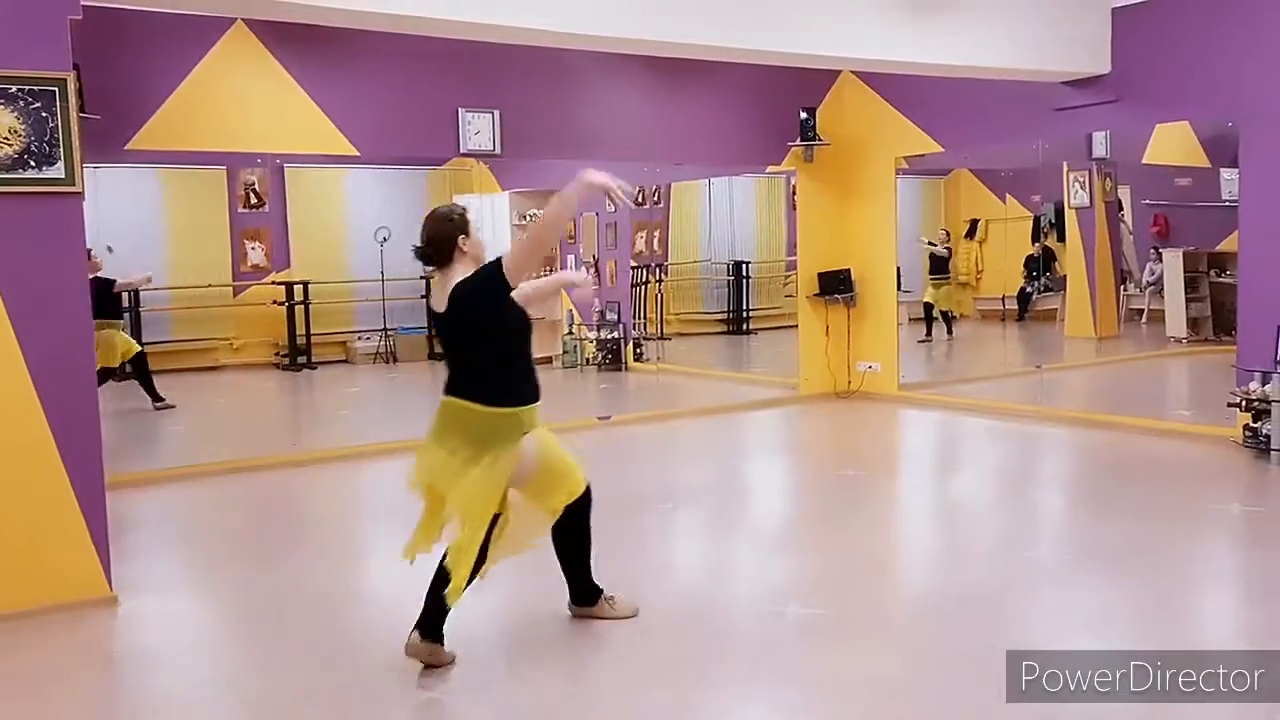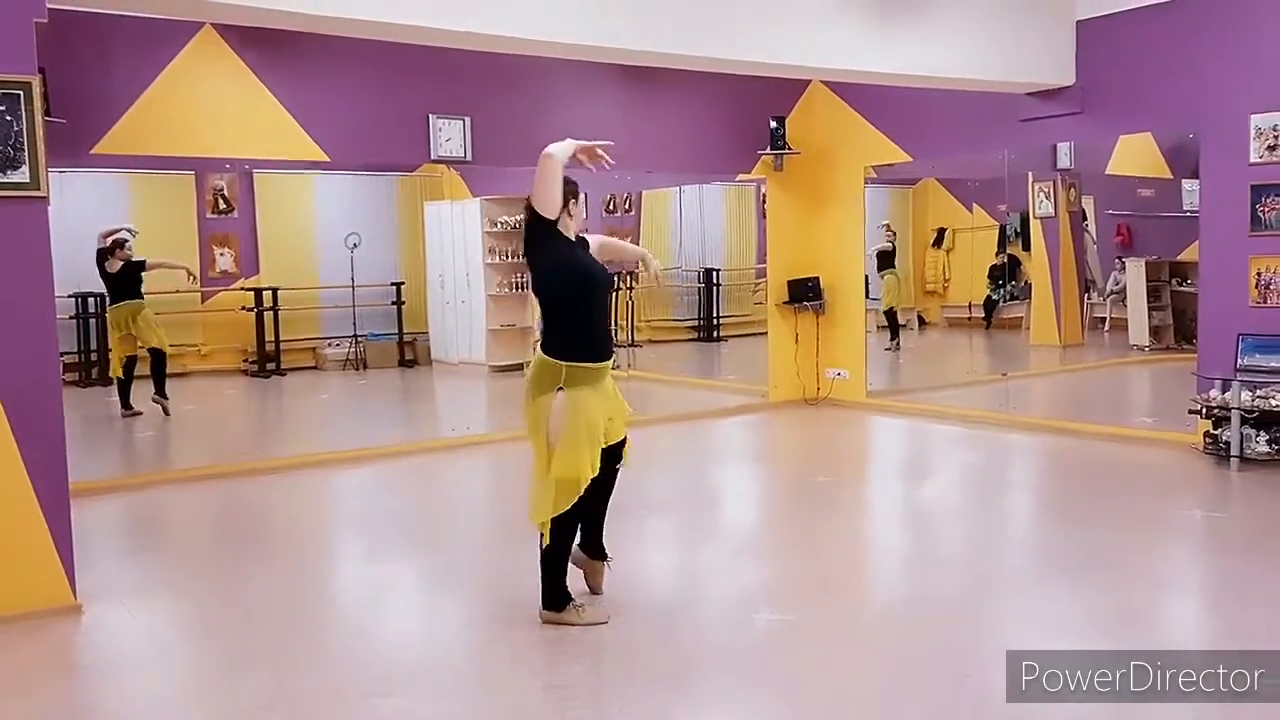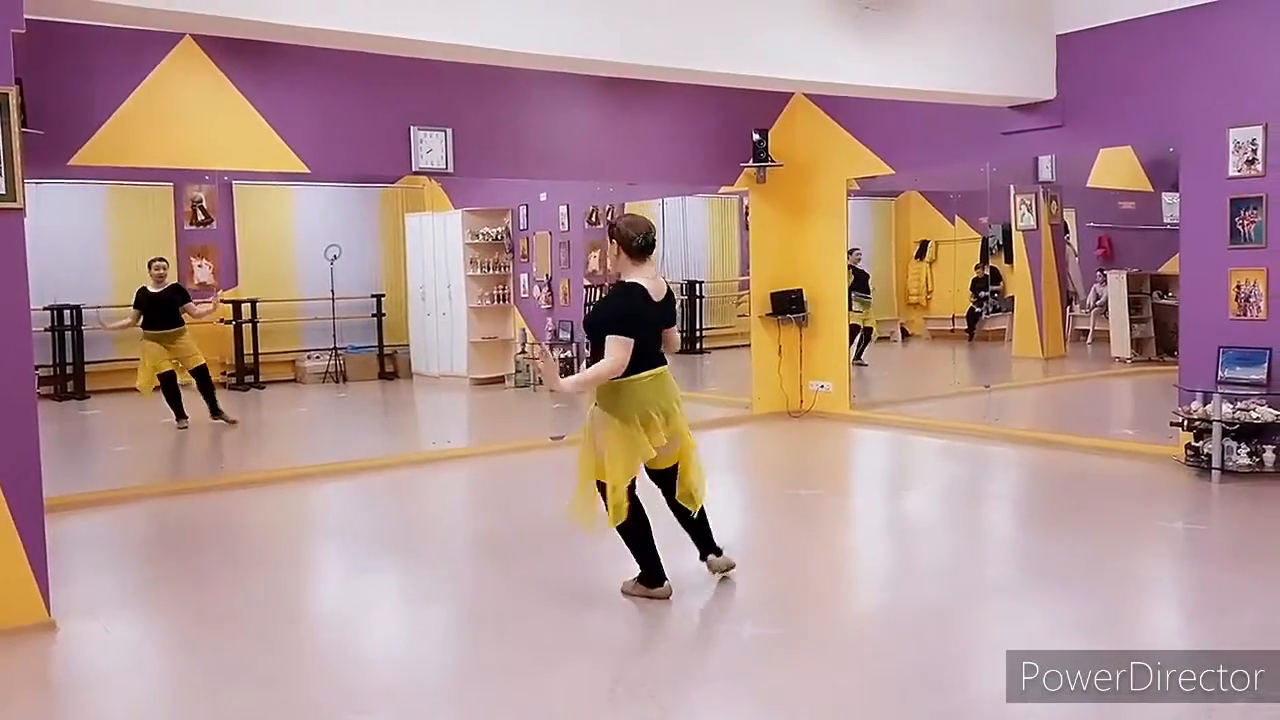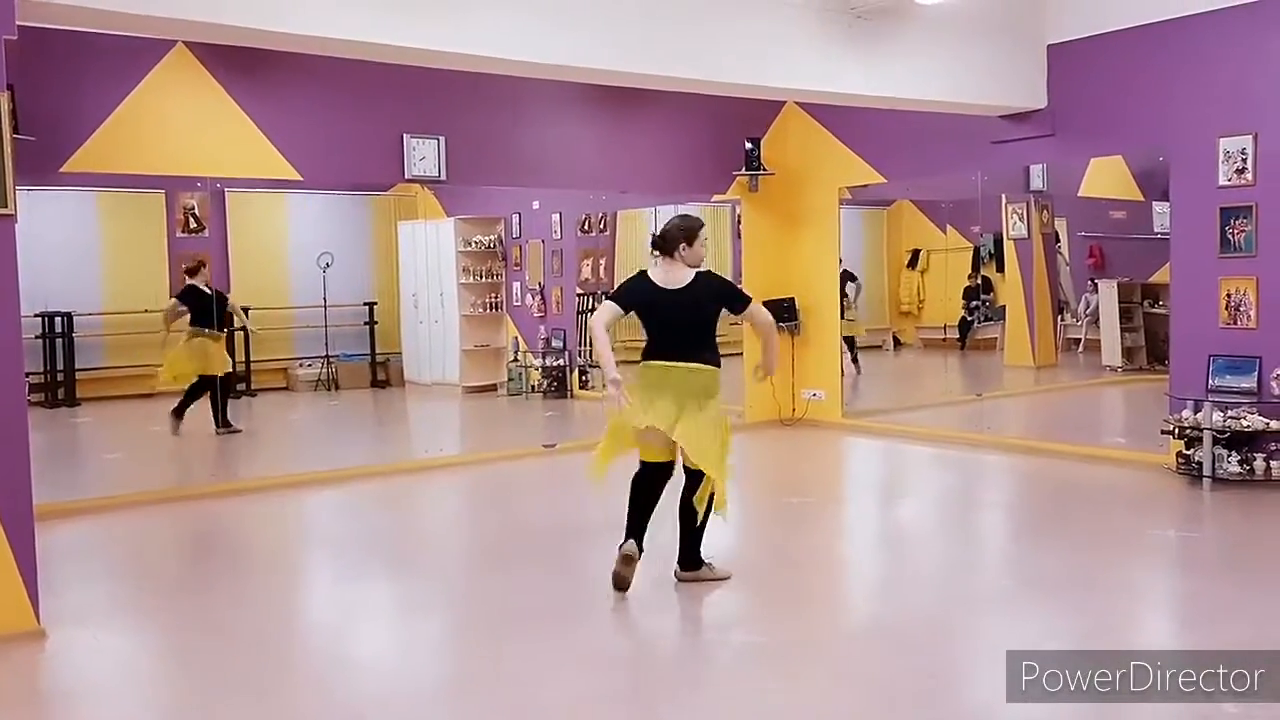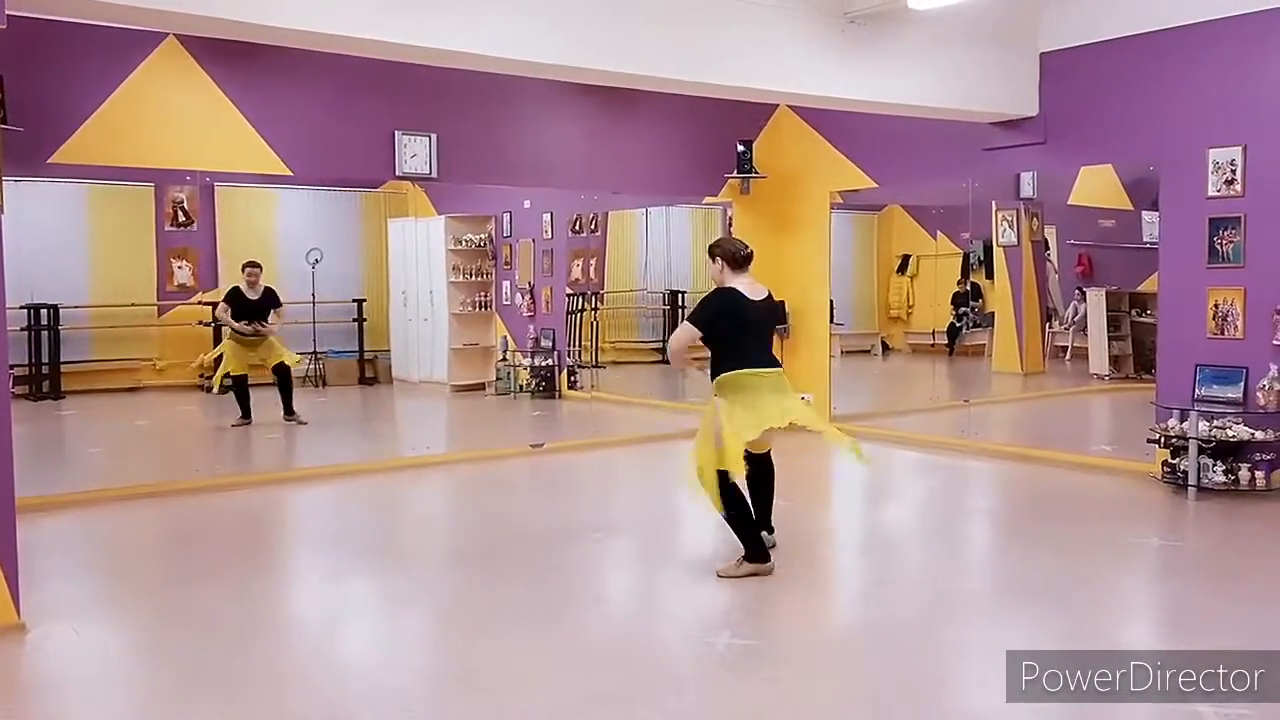
dt=1s
person 1, frame 1
left shoulder: (447, 297)
right shoulder: (477, 290)
left elbow: (517, 299)
right elbow: (539, 237)
left wrist: (565, 279)
right wrist: (584, 182)
left hip: (462, 426)
right hip: (502, 432)
left knee: (479, 530)
right knee: (572, 495)
left ankle: (428, 633)
right ankle: (585, 597)
person 1, frame 2
left shoulder: (571, 245)
right shoulder: (544, 240)
left elbow: (604, 244)
right elbow: (548, 160)
left wrist: (642, 253)
right wrist: (574, 145)
left hip: (591, 377)
right hip: (565, 383)
left knee: (611, 453)
right knee: (569, 487)
left ankle: (591, 548)
right ankle: (555, 603)
person 1, frame 3
left shoulder: (622, 297)
right shoulder: (662, 288)
left elbow: (615, 363)
left wrist: (564, 384)
left hip: (624, 403)
right hip: (660, 393)
left knee: (616, 489)
right knee: (670, 477)
left ankle: (653, 579)
right ankle: (711, 552)
person 1, frame 4
left shoulder: (640, 283)
right shoulder: (710, 284)
left elbow: (598, 323)
right elbow: (764, 321)
left wrist: (611, 372)
right wrist: (769, 360)
left hip: (652, 385)
right hip: (697, 389)
left knee: (653, 471)
right knee: (701, 474)
left ankle: (631, 543)
right ankle: (689, 563)
person 1, frame 5
left shoulder: (720, 299)
right shoulder: (768, 298)
left elbow: (676, 345)
left wrist: (682, 361)
left hip: (738, 394)
right hip: (772, 386)
left knee: (719, 475)
right knee: (759, 456)
left ankle: (756, 555)
right ankle: (764, 530)
person 2, frame 1
left shoulder: (92, 281)
right shoulder: (96, 283)
right elbow: (127, 285)
right wrist: (144, 278)
left hip: (109, 330)
right hip: (104, 330)
left knee: (139, 358)
right knee: (108, 371)
left ankle: (157, 399)
person 2, frame 2
left shoulder: (104, 265)
right shoulder: (130, 266)
left elbow: (101, 237)
right elbow: (159, 263)
left wrist: (121, 229)
right wrist: (185, 267)
left hip: (116, 315)
right hip: (136, 311)
left knee: (127, 361)
right knee: (158, 352)
left ankle: (126, 406)
right ankle: (159, 393)
person 2, frame 3
left shoulder: (176, 289)
right shoulder: (142, 292)
left elbow: (194, 312)
right elbow: (133, 320)
left wrist: (213, 306)
right wrist: (110, 326)
left hip: (179, 336)
right hip: (153, 341)
left knee: (202, 374)
right knee: (167, 379)
left ankle: (216, 411)
right ankle: (181, 417)
person 2, frame 4
left shoulder: (211, 291)
right shoulder: (190, 289)
left elbow: (231, 305)
right elbow: (169, 308)
left wrist: (246, 323)
right wrist: (167, 332)
left hip: (214, 340)
right hip: (200, 338)
left knee: (224, 380)
right knee: (207, 381)
left ankle: (222, 423)
right ankle: (177, 413)
person 2, frame 5
left shoulder: (269, 292)
right shoulder: (235, 291)
left elbow: (280, 315)
right elbow: (219, 312)
left wrist: (273, 329)
right wrist: (236, 326)
left hip: (264, 341)
right hip: (238, 342)
left knee: (284, 371)
right knee: (239, 381)
left ankle: (289, 412)
right ankle: (245, 416)
